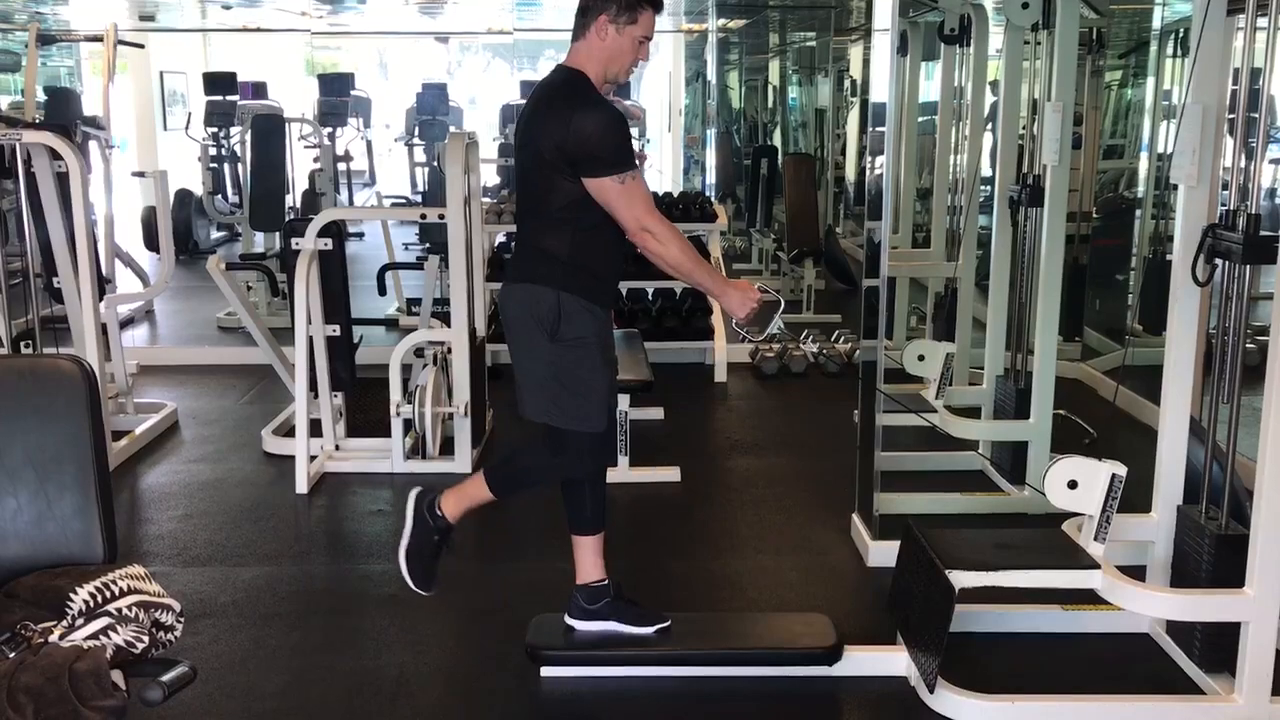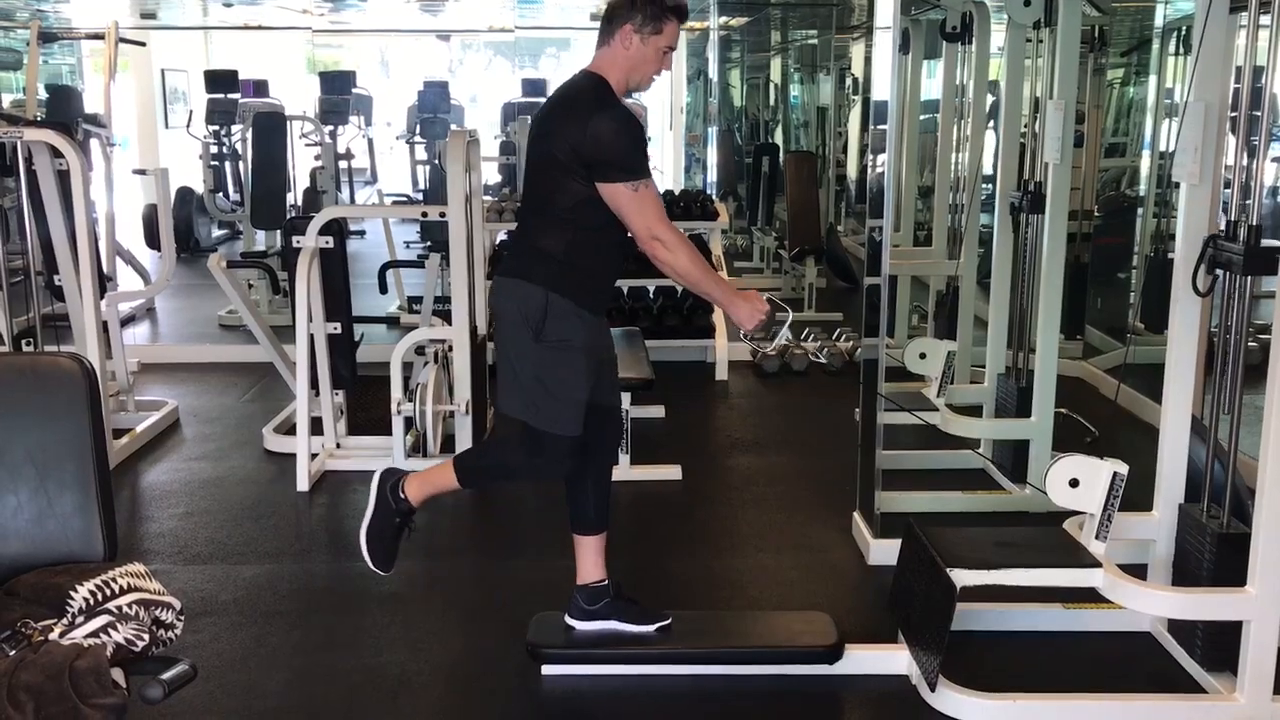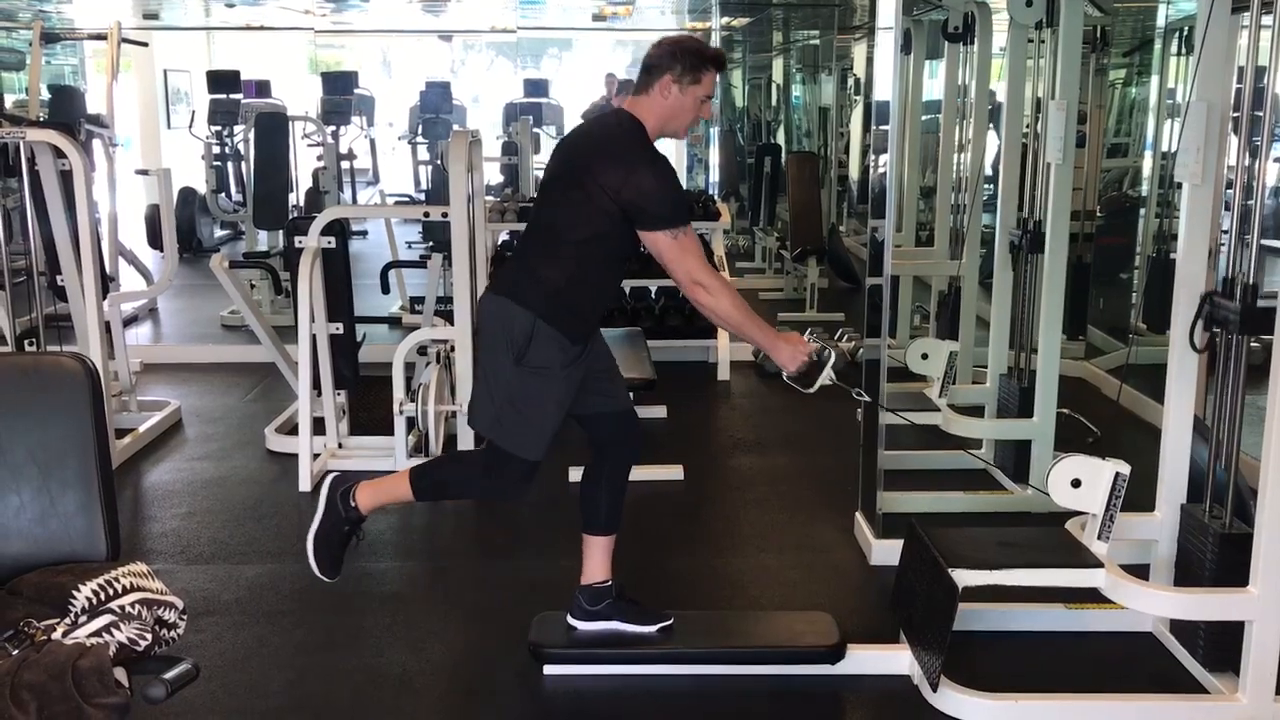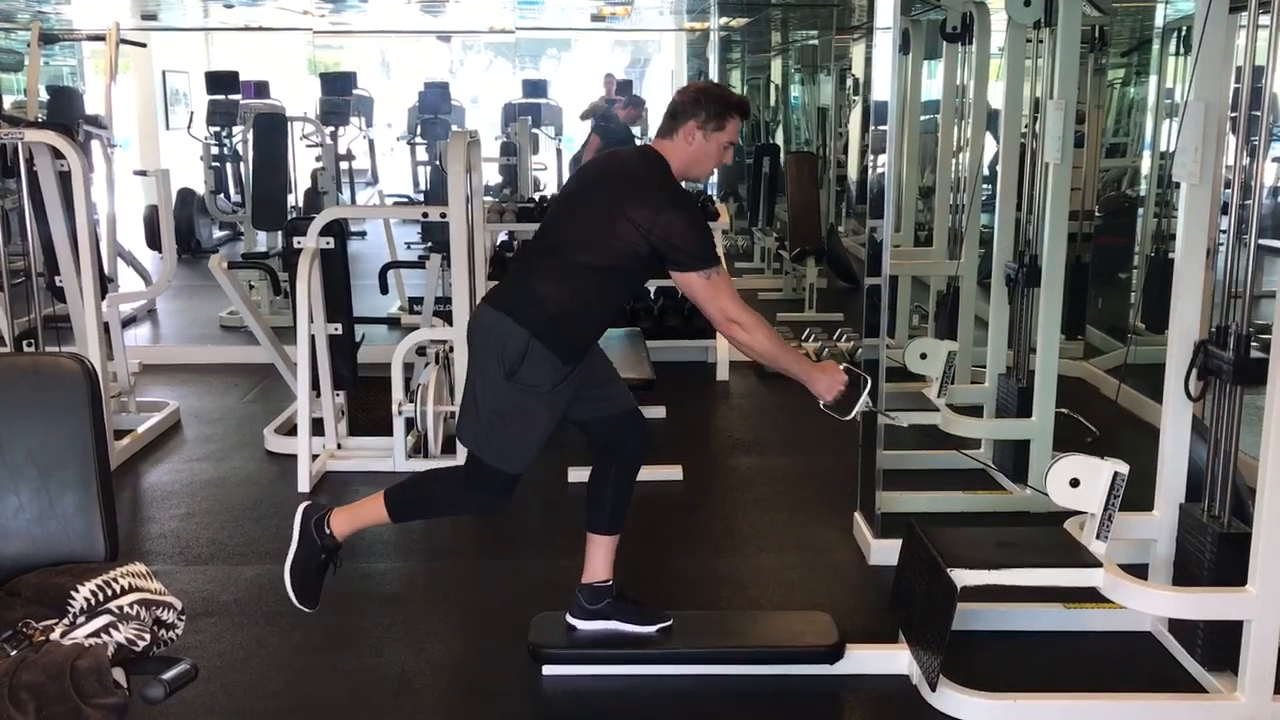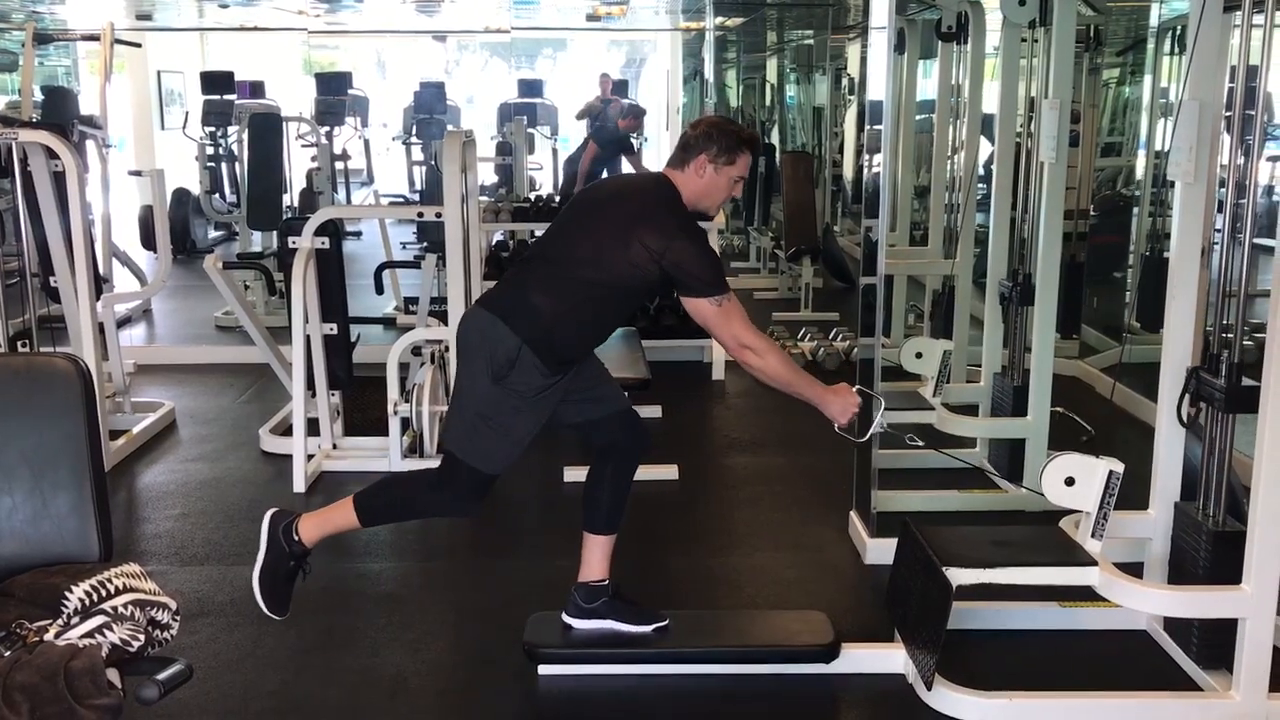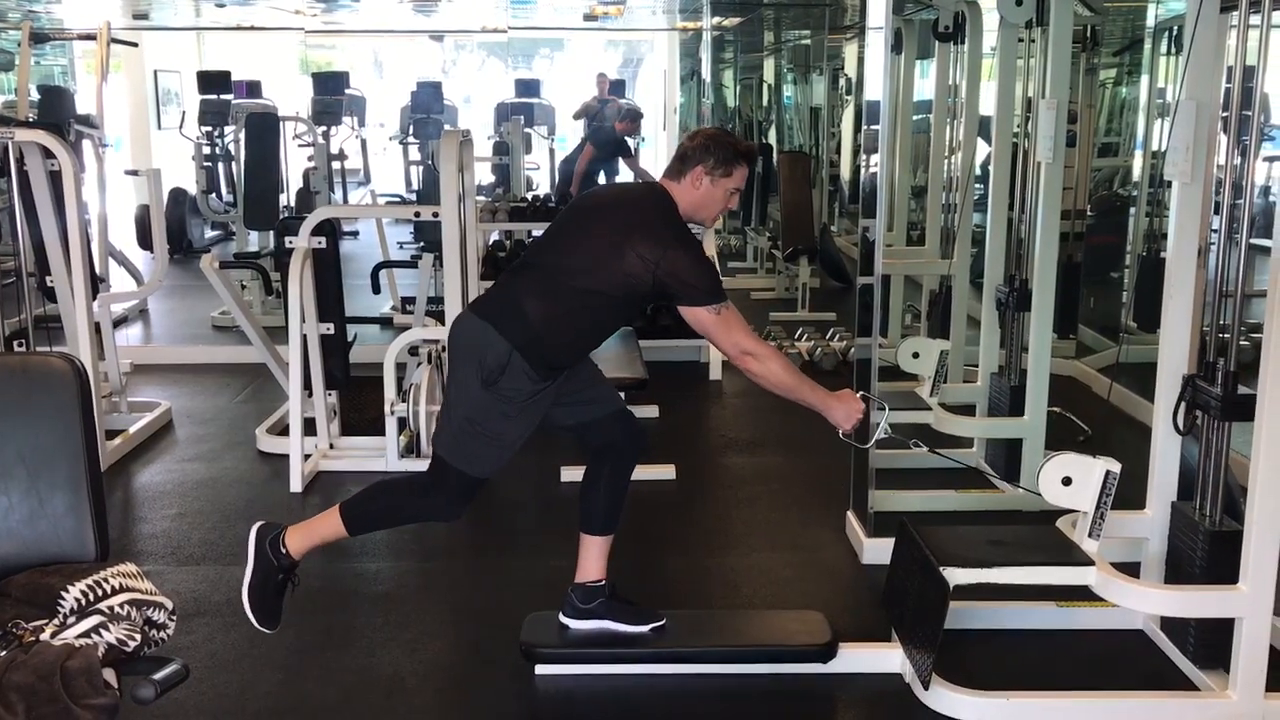
dt=0.4s
person 1, frame 1
left shoulder: (558, 97)
right shoulder: (586, 114)
right elbow: (643, 227)
right wrist: (723, 291)
left hip: (561, 293)
right hip: (557, 300)
left knee: (587, 440)
right knee: (572, 444)
left ankle: (592, 596)
right ankle: (440, 512)
person 1, frame 2
left shoulder: (579, 102)
right shoulder: (604, 119)
right elbow: (655, 236)
right wrist: (731, 301)
left hip: (564, 297)
right hip: (547, 301)
left knee: (596, 437)
right knee: (547, 447)
left ankle: (591, 596)
right ankle: (404, 493)
person 1, frame 3
left shoulder: (602, 135)
right shoulder: (641, 167)
right elbow: (697, 282)
right wrist: (774, 344)
left hip: (557, 319)
right hip: (532, 324)
left knee: (618, 435)
right knee: (508, 468)
left ankle: (595, 595)
right ankle: (354, 500)
person 1, frame 4
left shoulder: (618, 167)
right shoulder: (668, 209)
right elbow: (731, 319)
right wrist: (811, 375)
left hip: (550, 333)
right hip: (525, 341)
left knee: (624, 437)
right knee: (487, 482)
left ankle: (595, 596)
right ankle: (329, 526)
person 1, frame 5
left shoulder: (629, 192)
right shoulder: (677, 237)
right elbow: (746, 346)
right wrist: (826, 399)
left hip: (542, 342)
right hip: (513, 349)
left knee: (623, 439)
right knee: (460, 487)
left ankle: (591, 595)
right ankle: (296, 534)
person 1, frame 6
left shoulder: (622, 202)
right shoulder: (671, 247)
right elbow: (748, 354)
right wrist: (831, 405)
left hip: (532, 346)
right hip: (503, 355)
left knee: (618, 440)
right knee: (447, 490)
left ankle: (587, 596)
right ankle: (283, 547)
